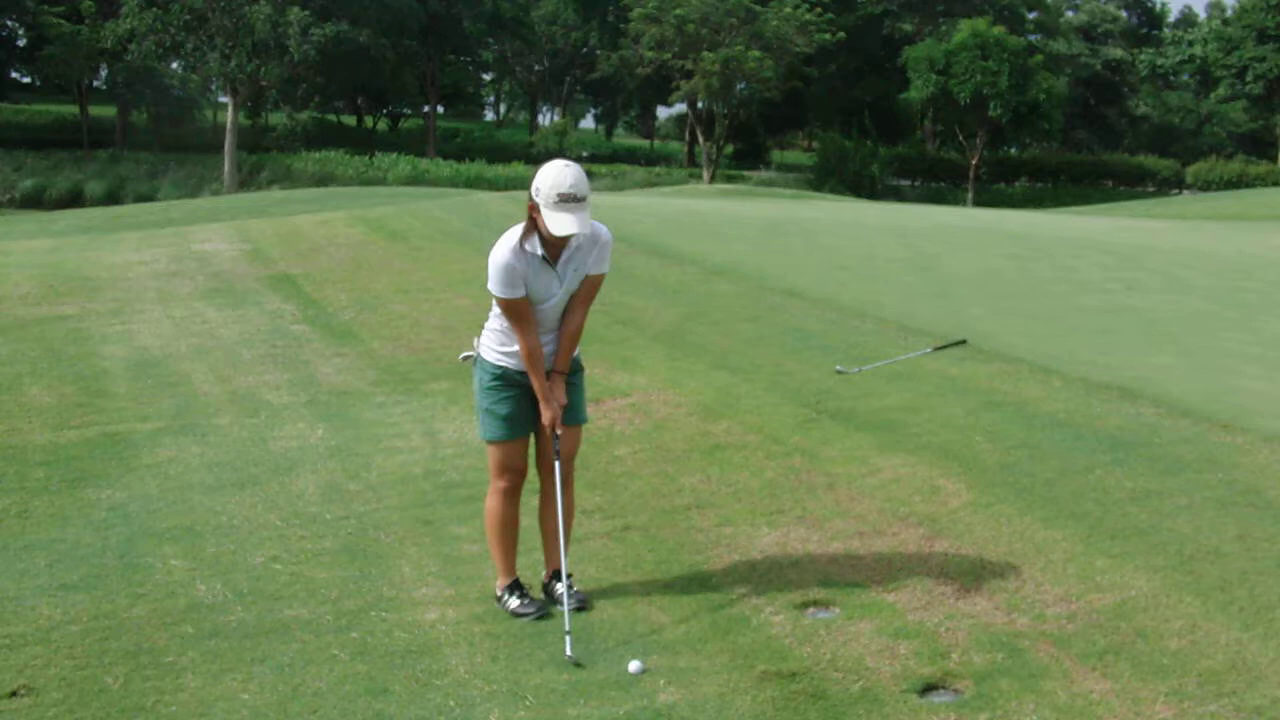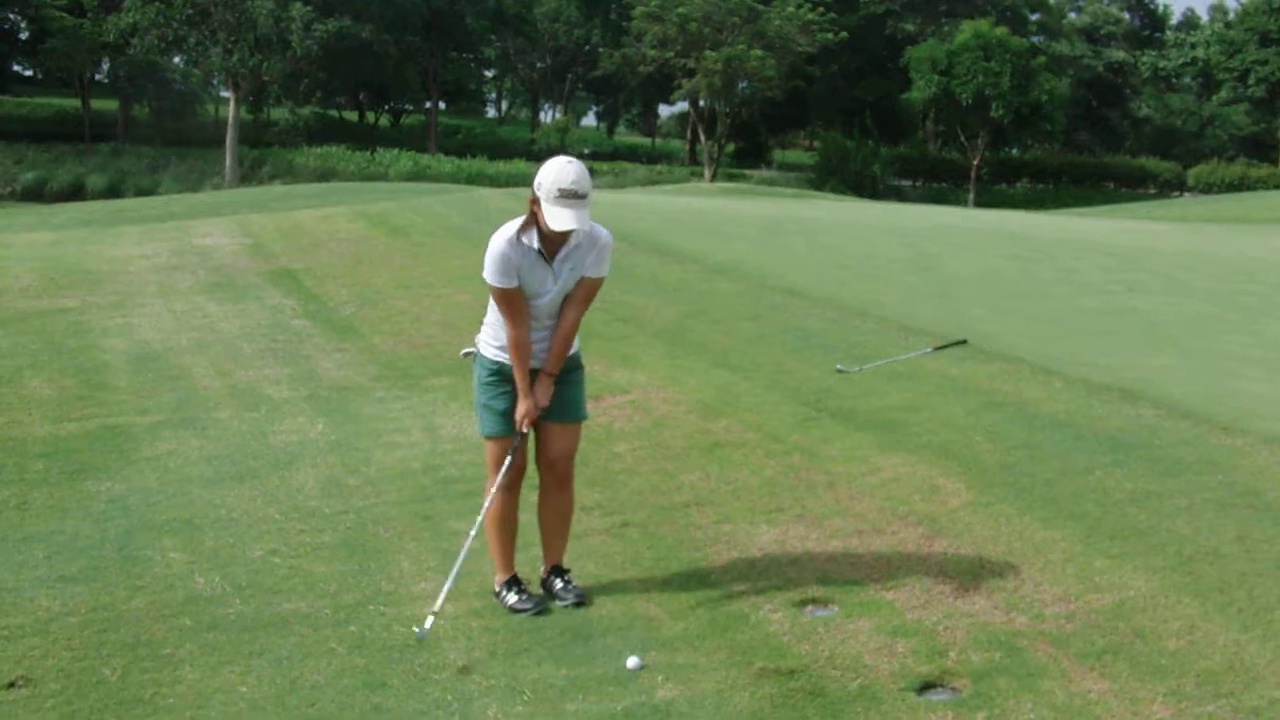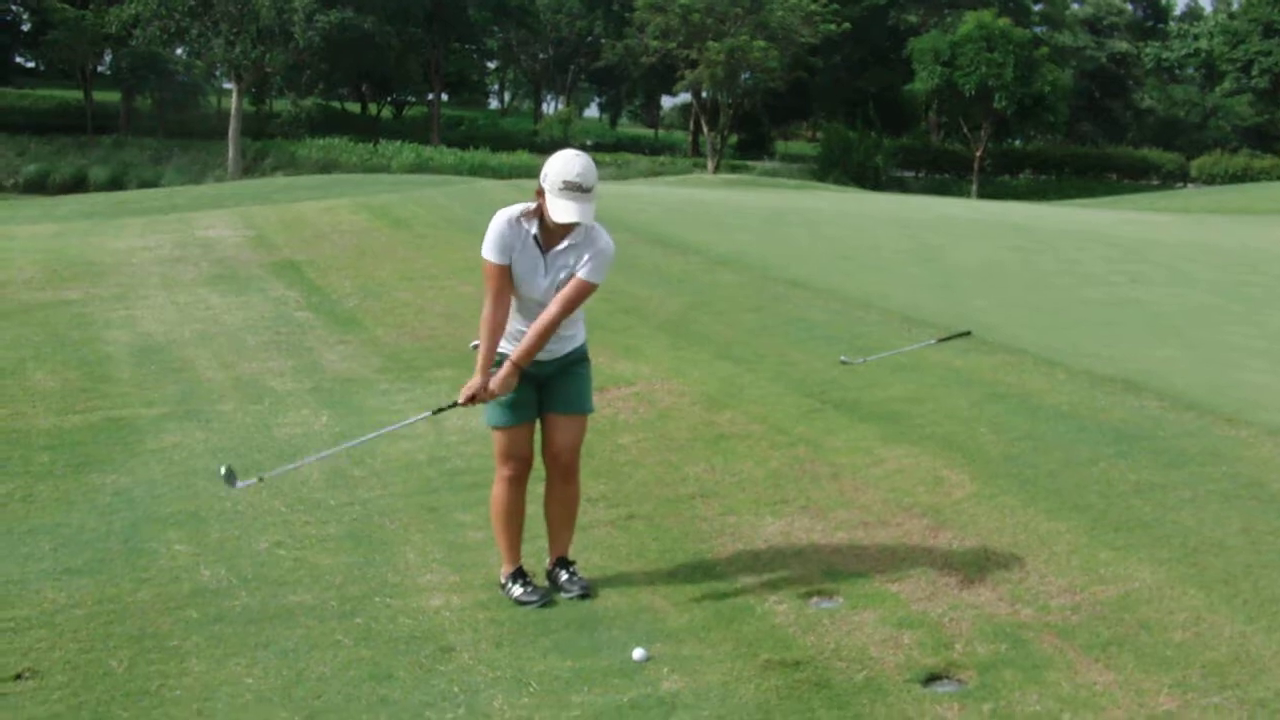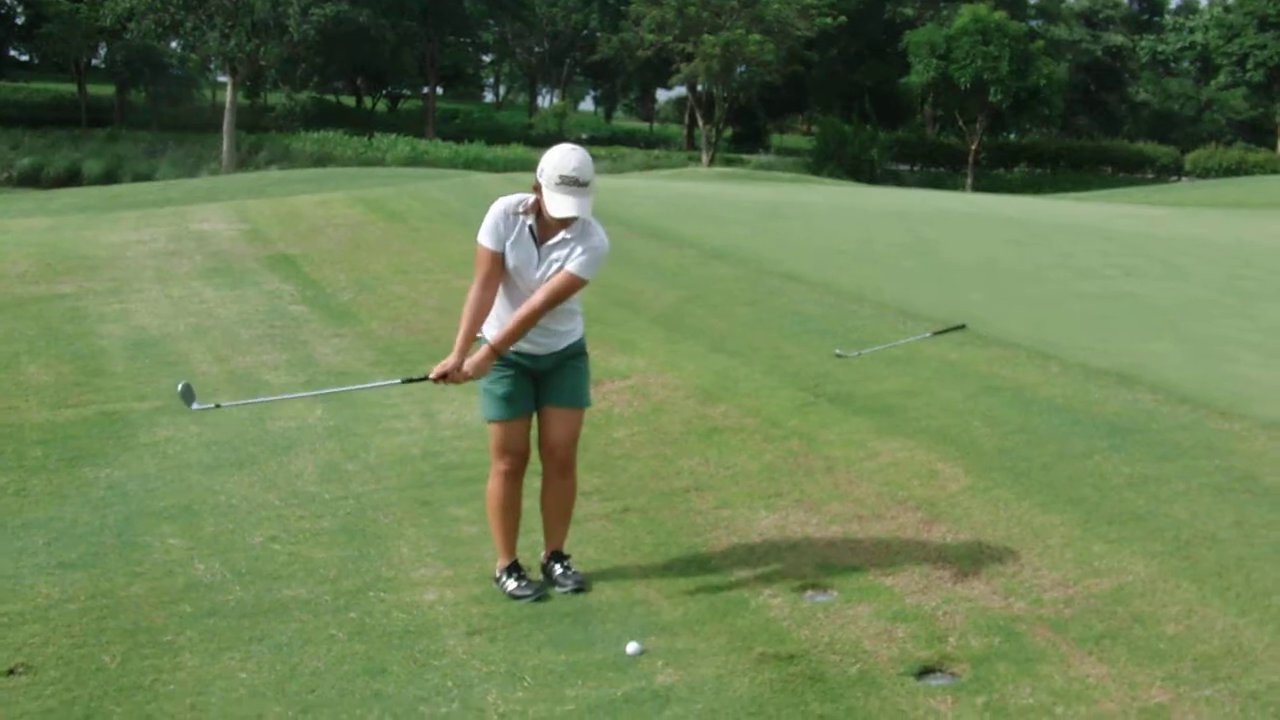
dt=0.2s
person 1, frame 1
left shoulder: (598, 240)
right shoulder: (508, 255)
left elbow: (575, 315)
right elbow: (526, 334)
left wrist: (559, 378)
right wrist: (543, 398)
left hip: (562, 366)
right hip: (505, 370)
left knee: (560, 471)
right knee: (508, 478)
left ankle: (555, 574)
right ankle: (506, 583)
person 1, frame 2
left shoulder: (599, 243)
right shoulder: (506, 245)
left elbow: (572, 317)
right elbow: (515, 328)
left wrist: (548, 380)
right wrist: (523, 393)
left hip: (562, 366)
right hip: (501, 366)
left knee: (559, 470)
right knee: (507, 474)
left ankle: (554, 570)
right ankle: (505, 579)
person 1, frame 3
left shoulder: (598, 246)
right shoulder: (508, 224)
left elbow: (556, 316)
right elbow: (496, 303)
left wrist: (509, 373)
right wrist: (482, 370)
left hip: (567, 360)
right hip: (507, 357)
left knee: (565, 463)
right knee: (513, 467)
left ankle: (560, 562)
right ankle: (511, 571)
person 1, frame 4
left shoulder: (592, 243)
right shoulder: (504, 215)
left elbow: (538, 306)
right elbow: (484, 287)
left wrist: (484, 356)
right wrist: (462, 352)
left hip: (563, 354)
right hip: (504, 353)
left knee: (561, 457)
right knee: (509, 461)
left ankle: (555, 557)
right ankle: (506, 564)
